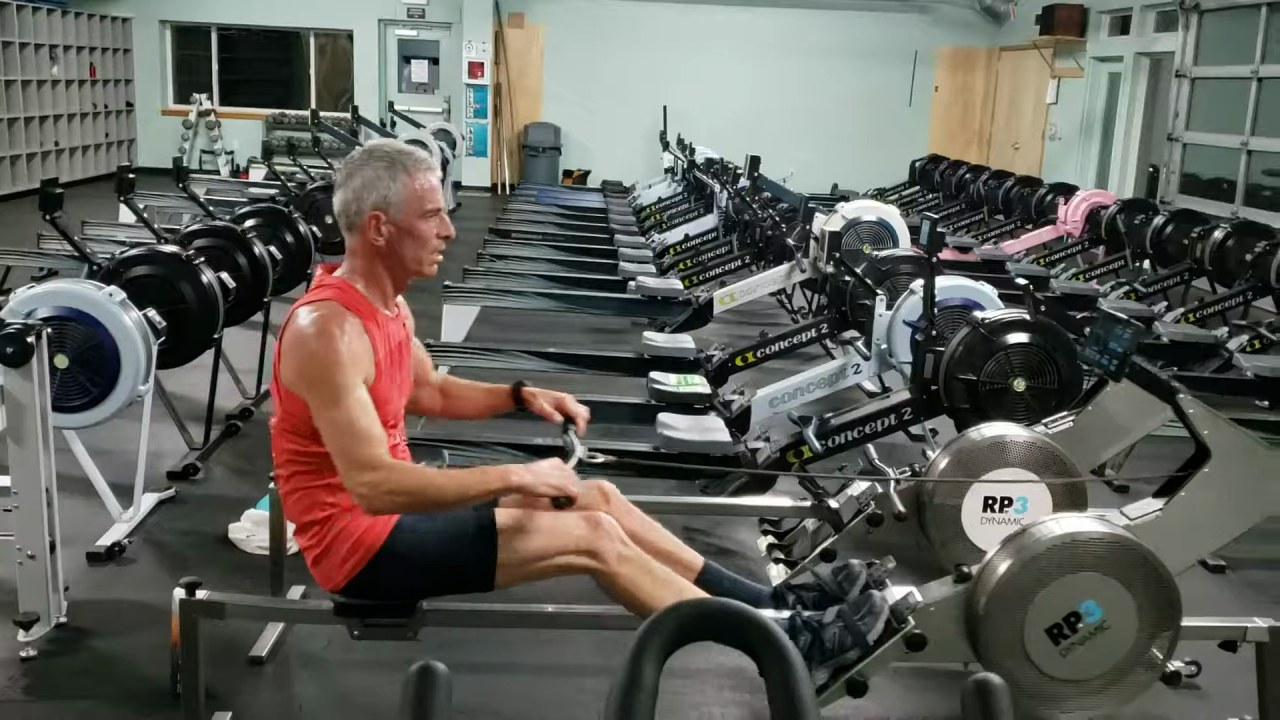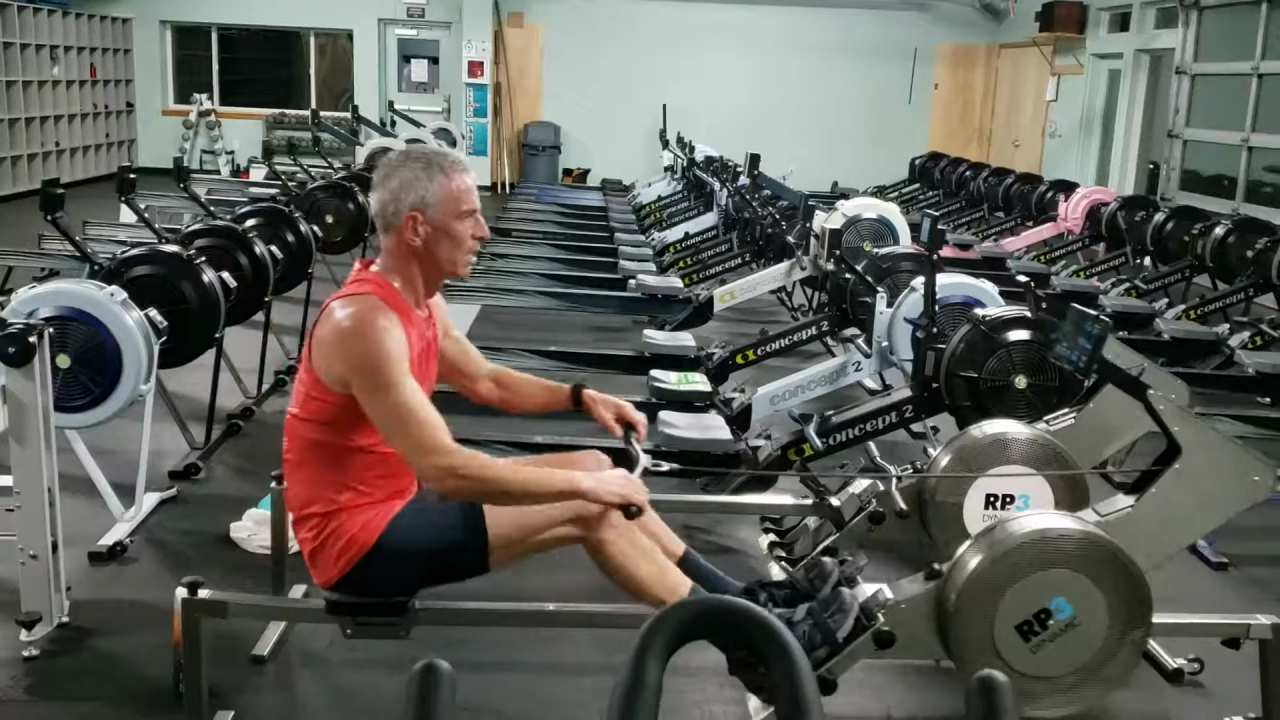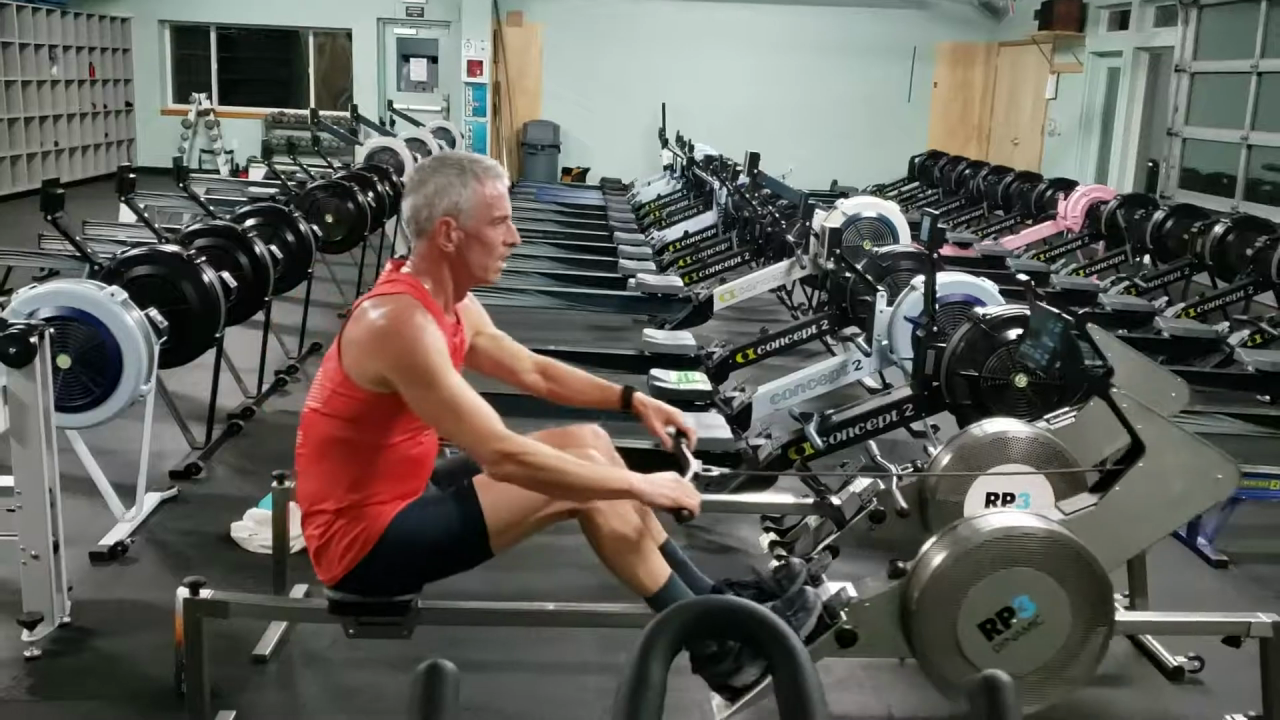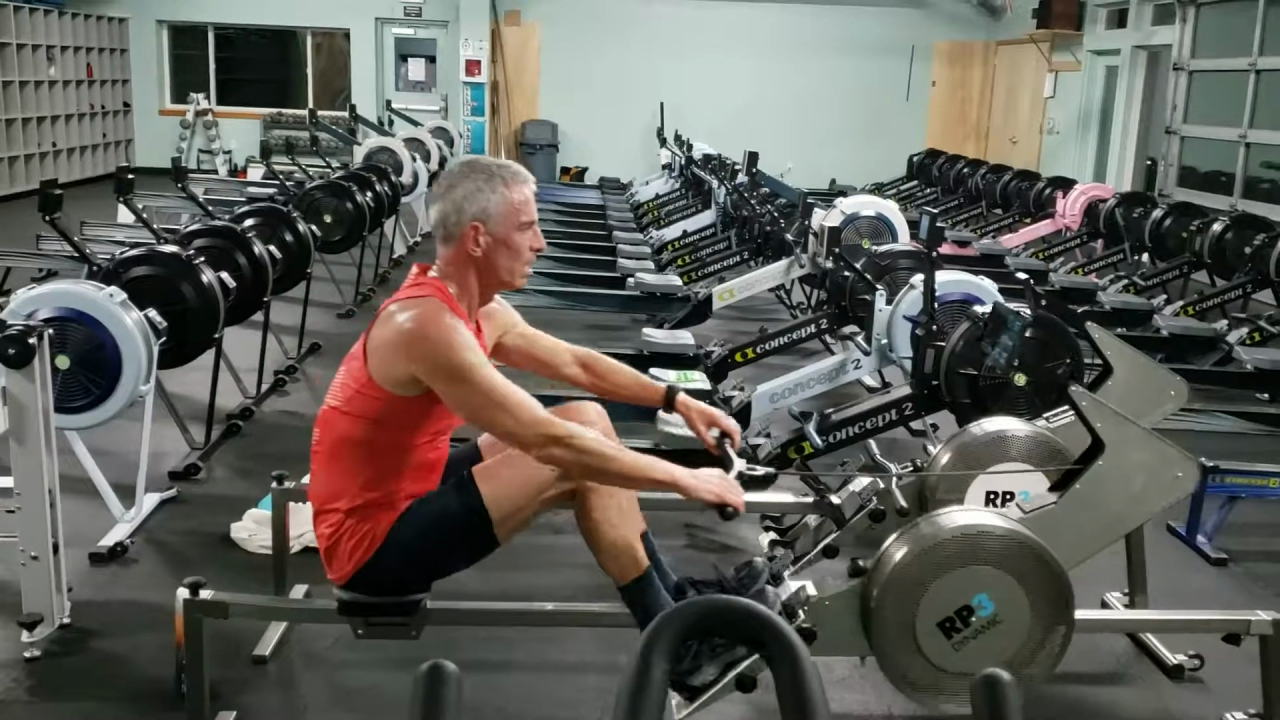
dt=0.2s
person 1, frame 1
left shoulder: (384, 303)
right shoulder: (326, 330)
left elbow: (433, 391)
right elbow: (374, 486)
left wrist: (521, 396)
right wrist: (515, 476)
left hip: (392, 512)
right hip: (360, 544)
left knee: (597, 497)
right knee: (591, 538)
left ankle: (769, 605)
right ankle: (785, 645)
person 1, frame 2
left shoulder: (418, 302)
right shoulder: (363, 324)
left elbow: (489, 381)
right elbow: (444, 470)
left wrist: (582, 397)
right wrist: (580, 484)
left hip: (392, 499)
right hip: (356, 540)
left knee: (593, 480)
right knee: (582, 511)
left ankle: (742, 601)
person 1, frame 3
left shoulder: (448, 303)
right shoulder: (399, 324)
left elbow: (532, 369)
right elbow: (505, 457)
left wrist: (632, 399)
right wrist: (637, 486)
left hip: (401, 492)
right hip: (362, 542)
left knee: (587, 443)
right knee: (584, 491)
left ankle: (708, 600)
right ankle: (715, 644)
person 1, frame 4
left shoulder: (473, 304)
right shoulder: (428, 326)
left elbow: (575, 362)
right elbow: (549, 443)
left wrist: (677, 401)
right wrist: (681, 479)
left hip: (407, 489)
right hip: (371, 543)
left knee: (585, 418)
right knee: (572, 455)
left ankle: (671, 597)
